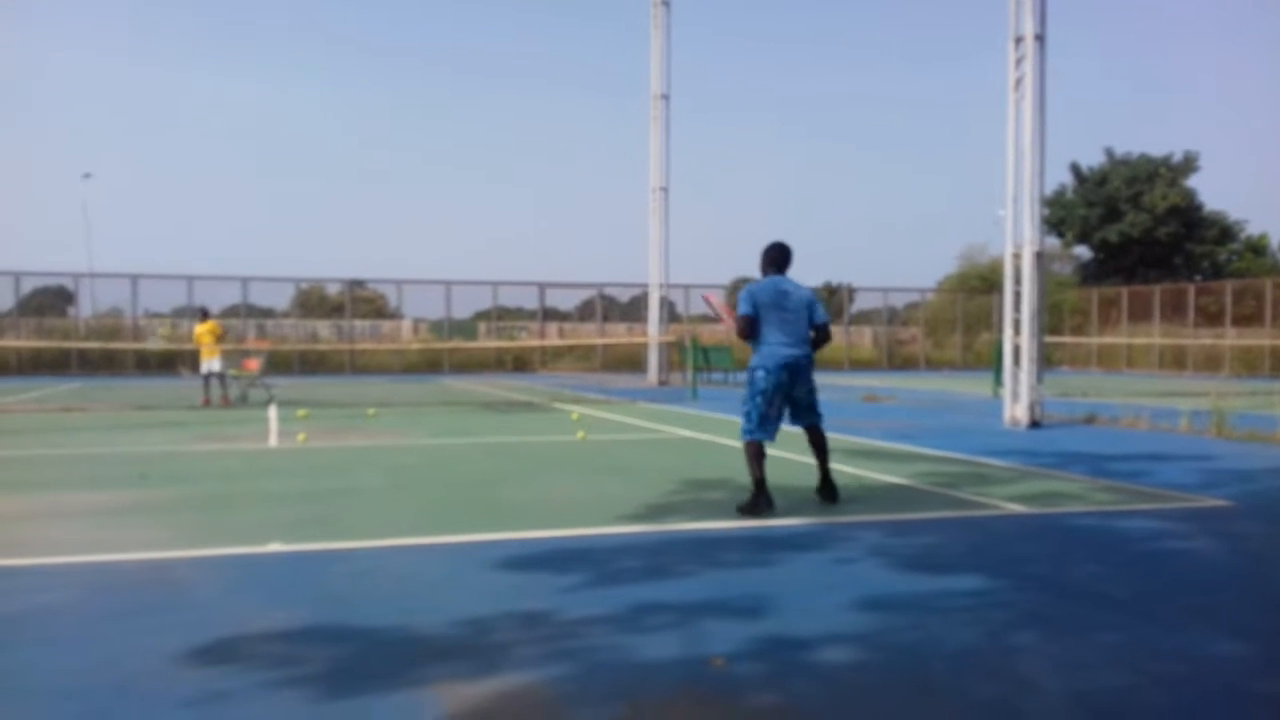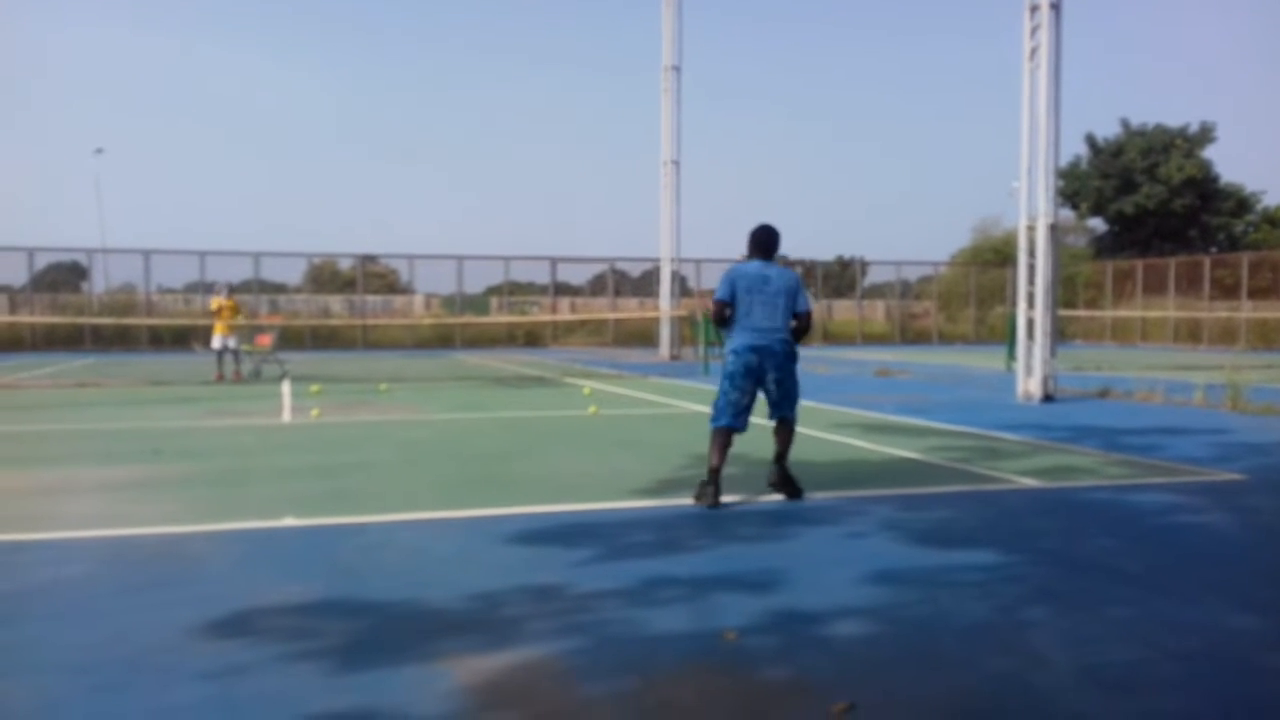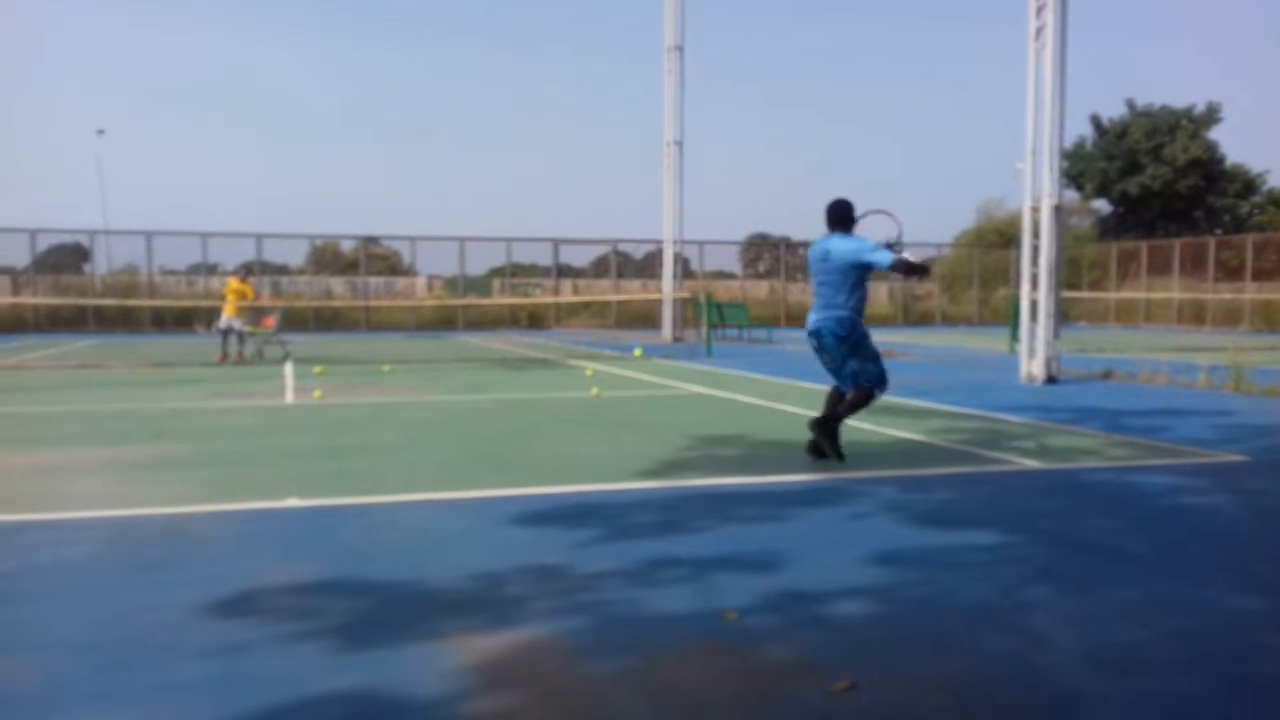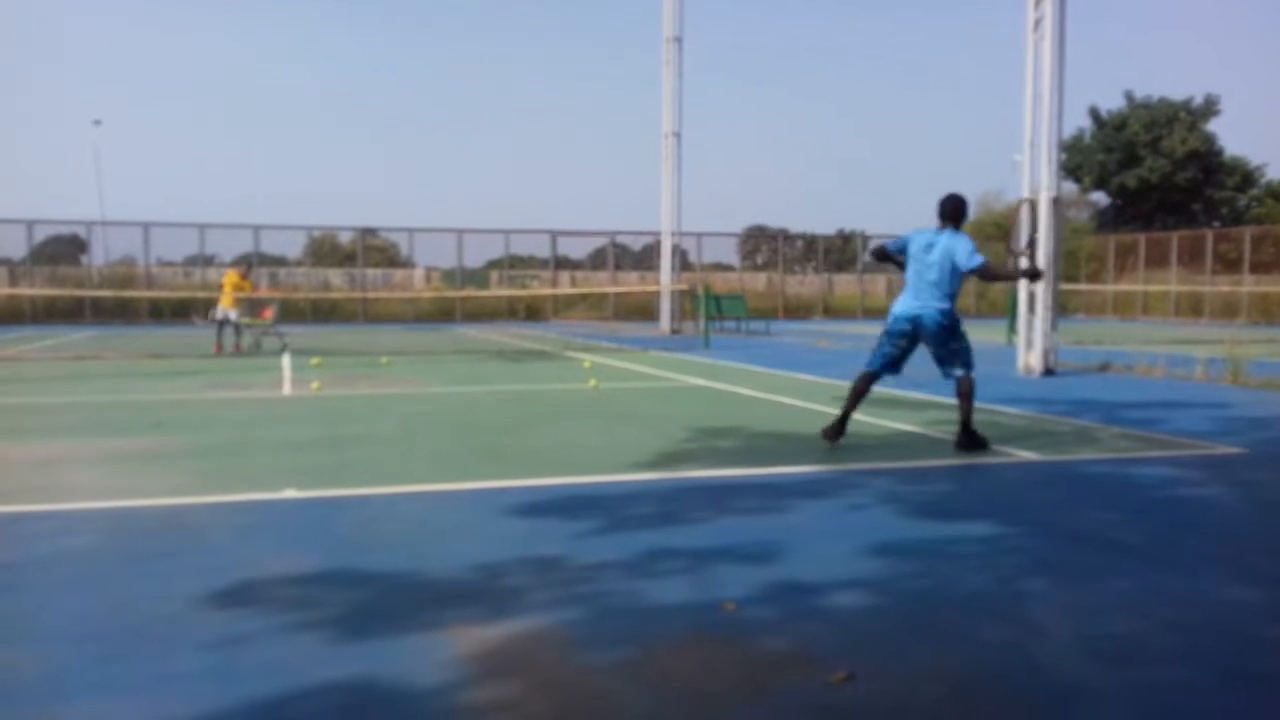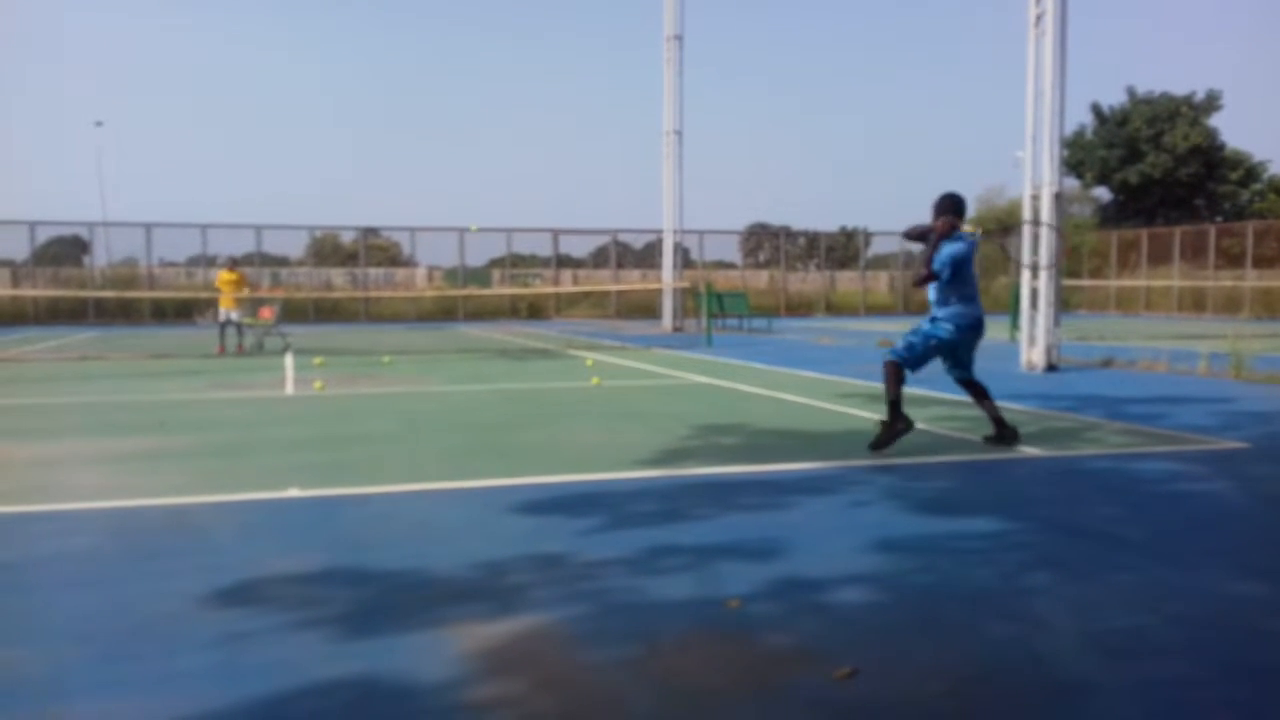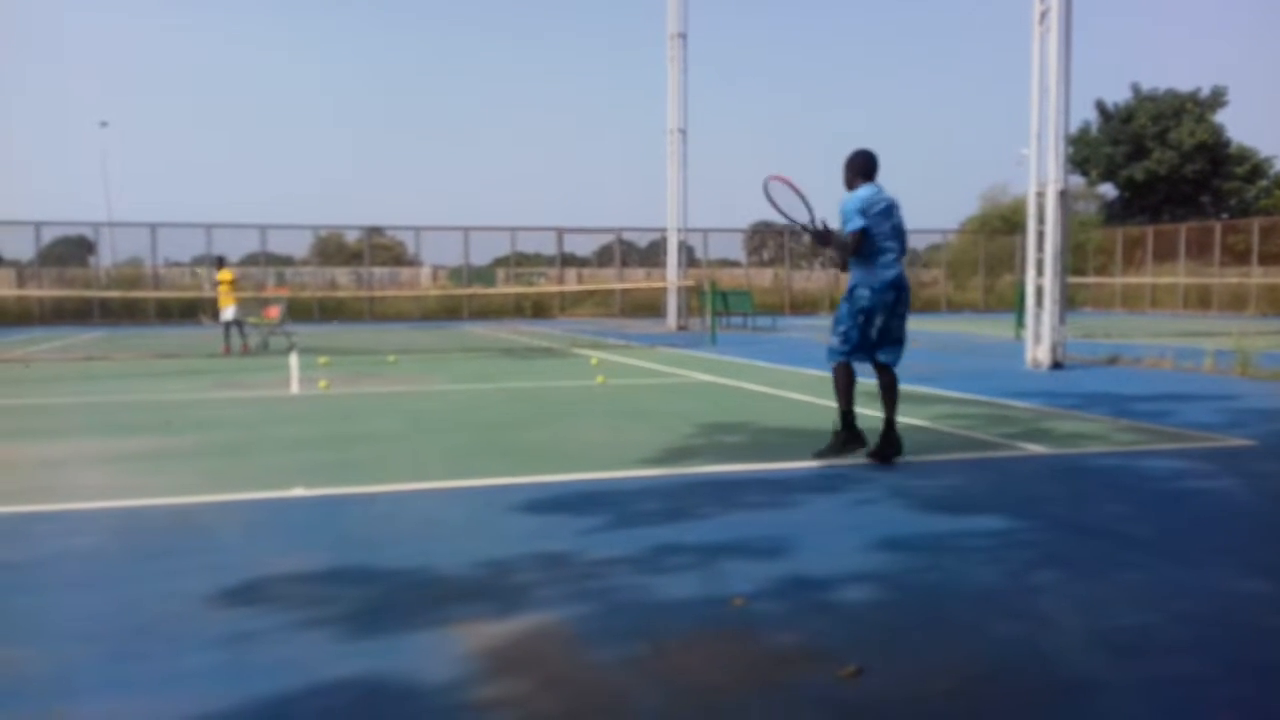
dt=0.5s
person 1, frame 1
left shoulder: (752, 291)
right shoulder: (806, 294)
left elbow: (743, 331)
right elbow: (824, 335)
left wrist: (745, 333)
left hip: (766, 367)
right hip: (799, 365)
left knee: (754, 435)
right knee: (812, 424)
left ankle: (760, 493)
right ankle: (826, 482)
person 1, frame 2
left shoulder: (734, 274)
right shoulder: (791, 279)
left elbow: (717, 315)
right elbow: (805, 324)
left hip: (741, 352)
right hip: (779, 352)
left knee: (724, 423)
right knee: (785, 417)
left ankle: (712, 481)
right ankle: (779, 466)
person 1, frame 3
left shoulder: (814, 250)
right shoulder: (858, 245)
right elbow: (900, 266)
right wrist: (920, 269)
left hip: (817, 327)
right hip: (842, 327)
left knee: (846, 384)
right knee: (873, 385)
left ankle: (819, 441)
right ankle: (827, 423)
person 1, frame 4
left shoulder: (916, 237)
right shoulder: (962, 243)
left elbow: (877, 253)
right elbow: (983, 272)
left wrist: (901, 263)
right wrist: (1022, 273)
left hip: (903, 315)
right hip: (936, 318)
left knee: (873, 370)
right knee: (962, 371)
left ankle: (840, 423)
right ankle: (966, 432)
person 1, frame 5
left shoulder: (958, 248)
right shoulder: (949, 238)
left elbow: (920, 279)
right elbow: (913, 233)
left wrist: (935, 242)
right wrist: (935, 231)
left hip: (951, 321)
right hip: (968, 321)
left knee: (894, 361)
right knee: (964, 378)
left ankle: (895, 419)
right ankle: (1003, 428)
person 1, frame 6
left shoulder: (854, 201)
right shoulder: (888, 201)
left elbow: (854, 245)
left wrist: (829, 240)
left hip: (869, 286)
right hip: (896, 284)
left knee: (841, 357)
right knee: (884, 363)
left ankle: (848, 430)
right ankle: (890, 435)
